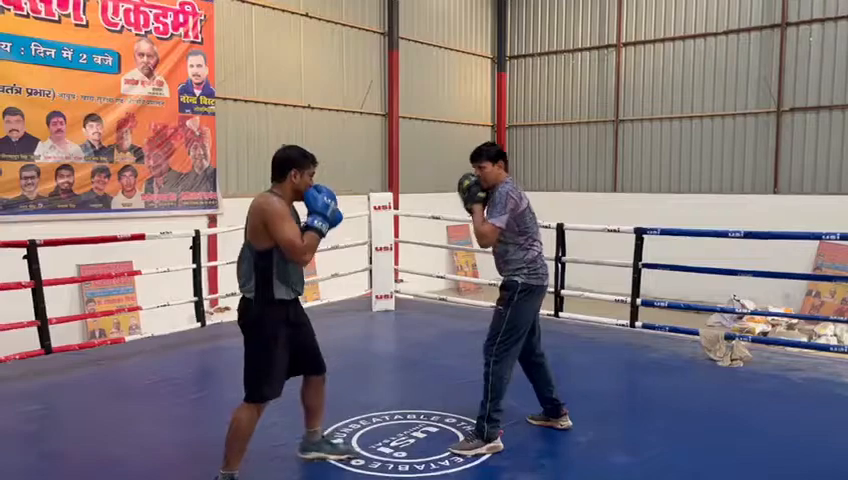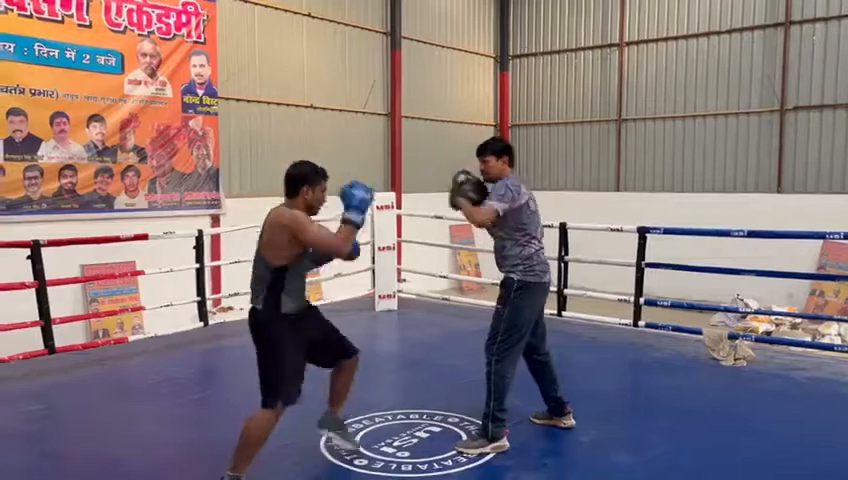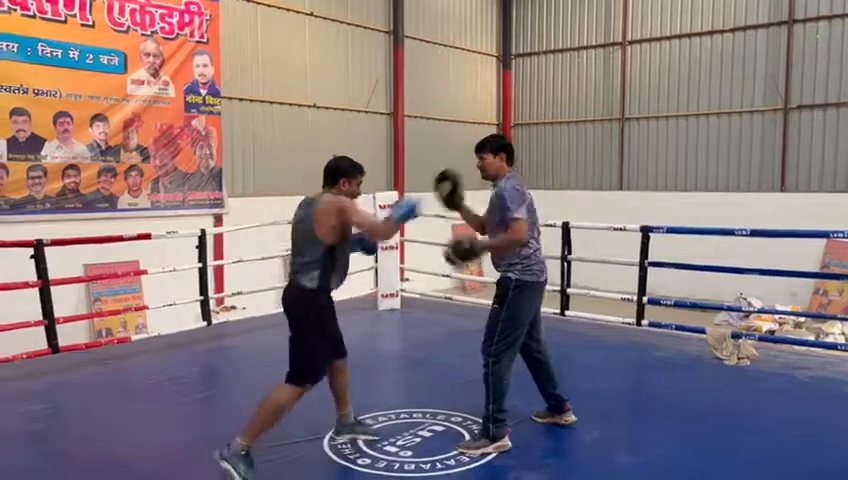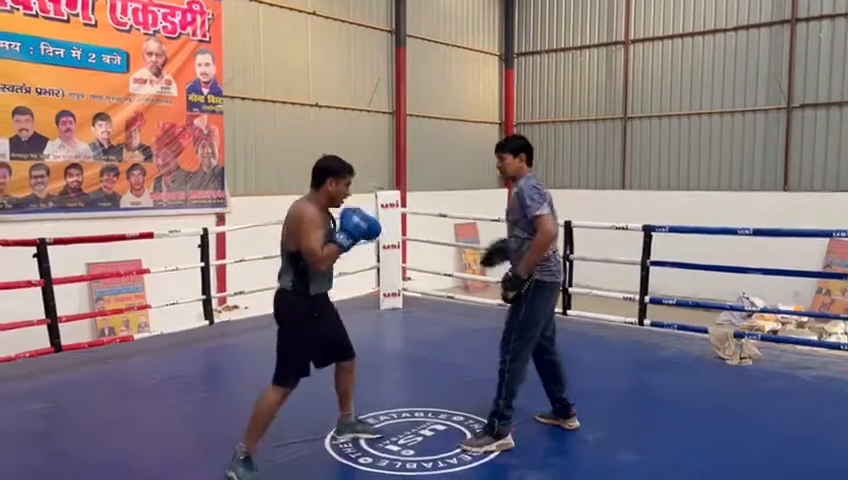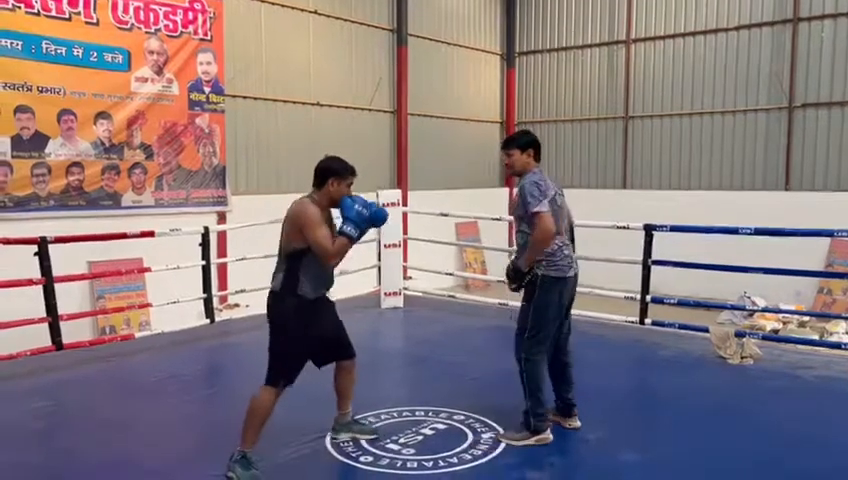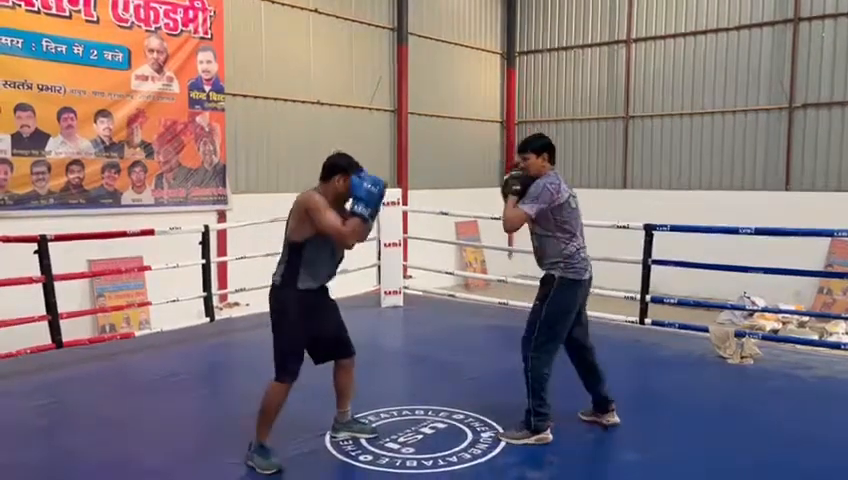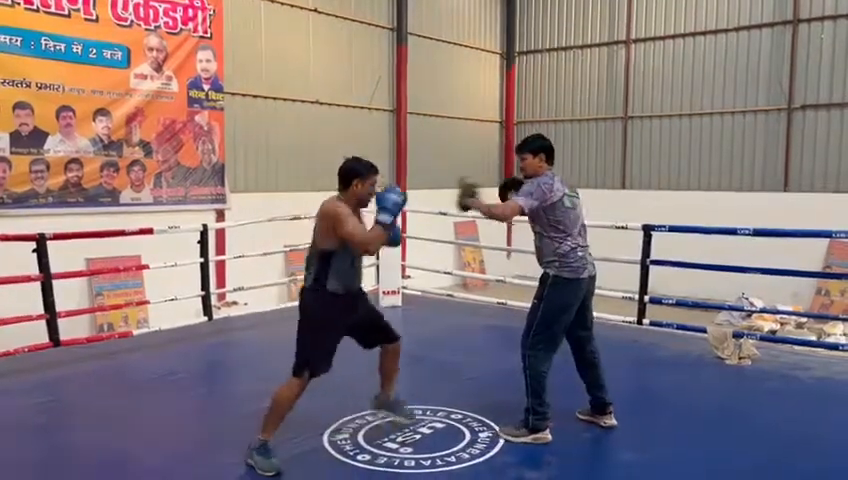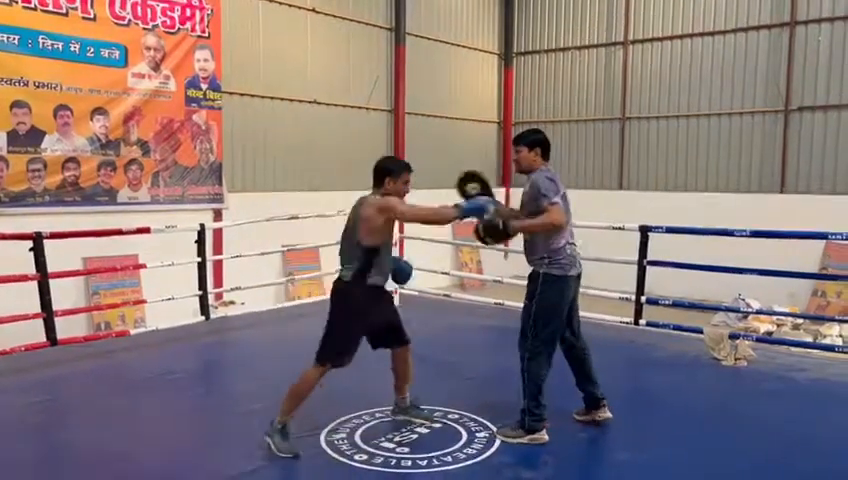
dt=0.3s
person 1, frame 1
left shoulder: (283, 204)
right shoulder: (270, 205)
right elbow: (300, 255)
left wrist: (317, 221)
right wrist: (319, 218)
left hip: (288, 305)
right hip: (264, 311)
left knee: (316, 372)
right knee: (257, 399)
left ankle: (313, 440)
person 1, frame 2
left shoulder: (298, 218)
right shoulder: (288, 220)
right elbow: (343, 249)
right wrist: (355, 210)
left hip: (298, 312)
right hip: (273, 321)
left knee: (347, 357)
right knee: (275, 405)
left ankle: (331, 419)
person 1, frame 3
left shoulder: (311, 205)
right shoulder: (339, 205)
right elbow: (380, 231)
left wrist: (356, 242)
right wrist: (401, 212)
left hip: (311, 295)
right hip: (311, 300)
left knee: (338, 359)
right knee: (300, 382)
left ankle: (345, 423)
right ankle: (236, 450)
person 1, frame 4
left shoulder: (322, 211)
right shoulder: (305, 211)
left elbow: (324, 250)
right elbow: (319, 261)
left wrist: (356, 233)
right wrist: (345, 234)
left hip: (316, 299)
right hip: (296, 303)
left knee: (346, 359)
right knee: (283, 384)
left ankle: (347, 422)
person 1, frame 5
left shoulder: (323, 210)
right shoulder: (306, 210)
left elbow: (331, 248)
right elbow: (331, 256)
left wrist: (361, 224)
right wrist: (352, 224)
left hip: (315, 300)
right hip: (290, 305)
left knee: (347, 358)
right knee: (275, 384)
left ankle: (343, 422)
person 1, frame 6
left shoulder: (334, 205)
right shoulder: (312, 201)
left elbow: (355, 237)
right elbow: (347, 238)
left wrist: (369, 202)
right wrist: (364, 202)
left hip: (316, 294)
right hip: (290, 297)
left knee: (346, 356)
right knee: (286, 377)
left ankle: (343, 421)
right ankle: (257, 447)
person 1, frame 7
left shoulder: (350, 210)
right shoulder: (336, 210)
left elbow: (359, 246)
right elbow: (367, 245)
left wrist: (386, 232)
right wrist: (387, 213)
left hip: (348, 295)
right hip: (321, 300)
left knee: (391, 342)
right knee: (303, 376)
left ankle: (386, 398)
right ankle: (259, 446)
person 1, frame 8
left shoulder: (367, 204)
right shoulder: (382, 205)
right elbow: (429, 216)
left wrist: (390, 262)
right wrist: (472, 207)
left hip: (372, 291)
right hip: (352, 295)
left knee: (401, 345)
right knee: (325, 364)
left ankle: (402, 405)
right ankle: (278, 426)
person 2, frame 1
left shoulder: (505, 193)
right shoulder: (501, 193)
left elbow: (485, 239)
right elbow: (493, 235)
left wrist: (475, 206)
right wrist: (477, 204)
left hip: (523, 282)
right hip: (529, 280)
left knee: (497, 352)
right knee: (529, 349)
left ankle: (488, 434)
right ankle: (556, 412)
person 2, frame 2
left shoulder: (508, 188)
right shoulder: (511, 189)
left elbow: (480, 218)
right elbow: (497, 224)
left wrist: (463, 199)
right wrist: (474, 200)
left hip: (524, 281)
right hip: (534, 278)
left knee: (499, 351)
right knee: (536, 347)
left ankle: (492, 434)
right ankle: (558, 411)
person 2, frame 3
left shoulder: (508, 188)
right shoulder: (508, 188)
left elbow: (518, 234)
right elbow: (485, 225)
left wrist: (477, 247)
right wrist: (458, 205)
left hip: (519, 279)
right hip: (531, 276)
left knee: (496, 351)
right knee: (531, 345)
left ankle: (495, 433)
right ankle: (559, 408)
person 2, frame 4
left shoulder: (527, 188)
right shoulder: (528, 188)
left elbow: (548, 232)
left wrist: (521, 271)
right wrist: (507, 247)
left hip: (538, 279)
right hip: (545, 278)
left knee: (513, 351)
right knee: (543, 346)
left ankle: (498, 430)
right ankle: (564, 411)
person 2, frame 5
left shoulder: (530, 184)
right shoulder: (546, 183)
left elbow: (546, 229)
right elbow: (565, 223)
left wrist: (522, 264)
left hip: (548, 275)
right hip: (564, 272)
left knee: (529, 348)
right knee: (557, 344)
left ankle: (537, 426)
right ankle: (566, 411)
person 2, frame 6
left shoulder: (544, 185)
right shoulder: (556, 185)
left elbow: (510, 223)
right elbow: (539, 222)
left wrist: (512, 195)
right wrist: (521, 195)
left hip: (564, 276)
right hip: (579, 273)
left knee: (536, 347)
right knee: (578, 341)
left ankle: (537, 425)
right ankle: (604, 407)
person 2, frame 7
left shoulder: (540, 186)
right shoulder: (562, 186)
left elbow: (502, 212)
left wrist: (471, 201)
right wrist: (519, 199)
left hip: (563, 276)
right hip: (583, 272)
left knee: (535, 346)
right knee: (582, 341)
left ankle: (536, 425)
right ankle: (602, 409)
person 2, frame 8
left shoulder: (539, 180)
right shoulder: (542, 180)
left elbow: (557, 218)
right elbow: (526, 217)
left wrist: (515, 225)
right wrist: (498, 209)
left hip: (551, 274)
right hip: (568, 270)
left knee: (533, 347)
right knee: (570, 337)
left ankle: (533, 425)
right ankle: (596, 403)
